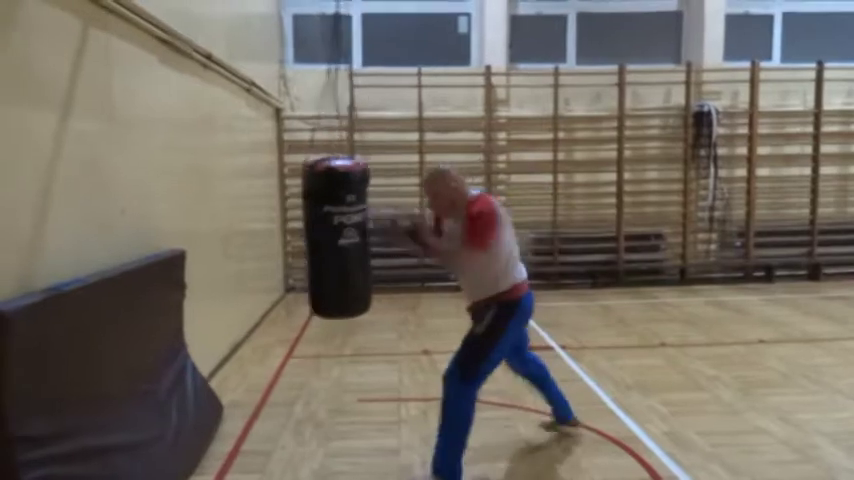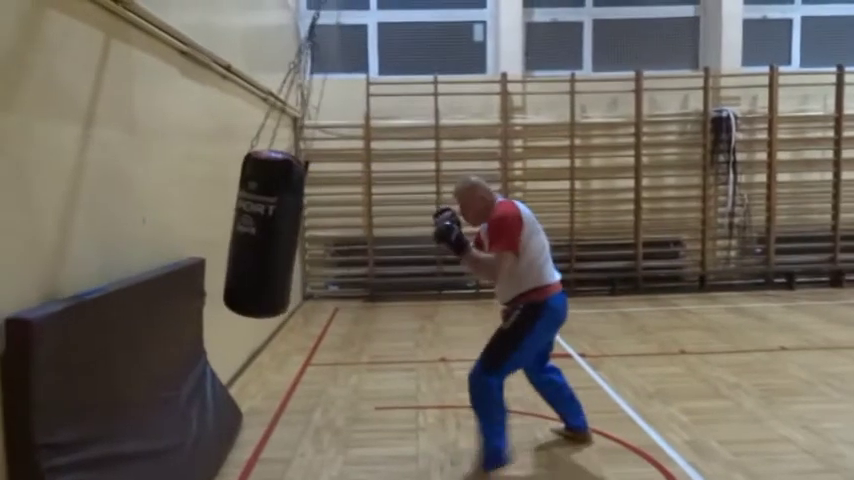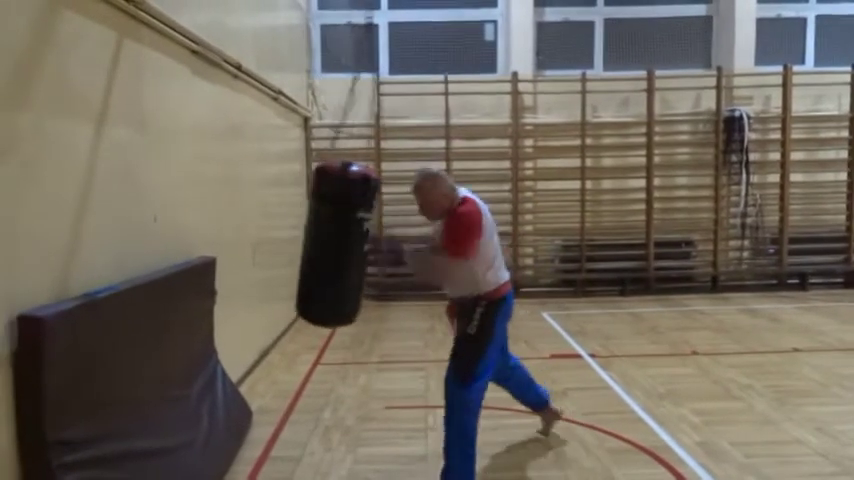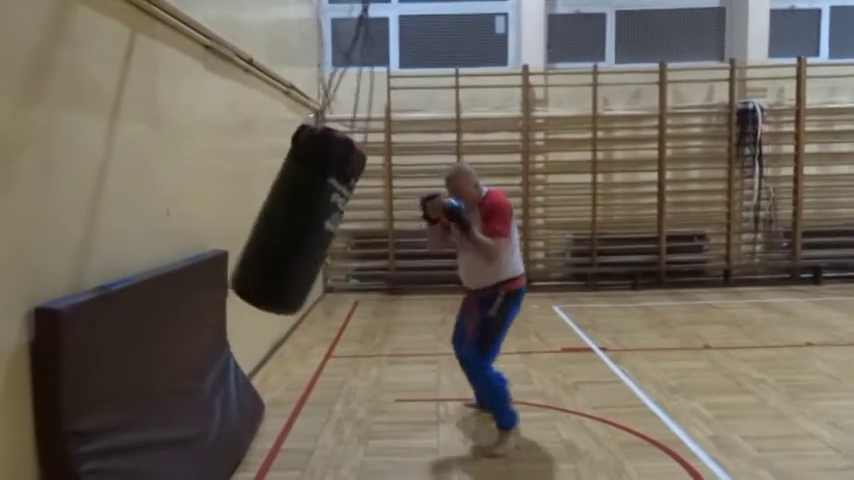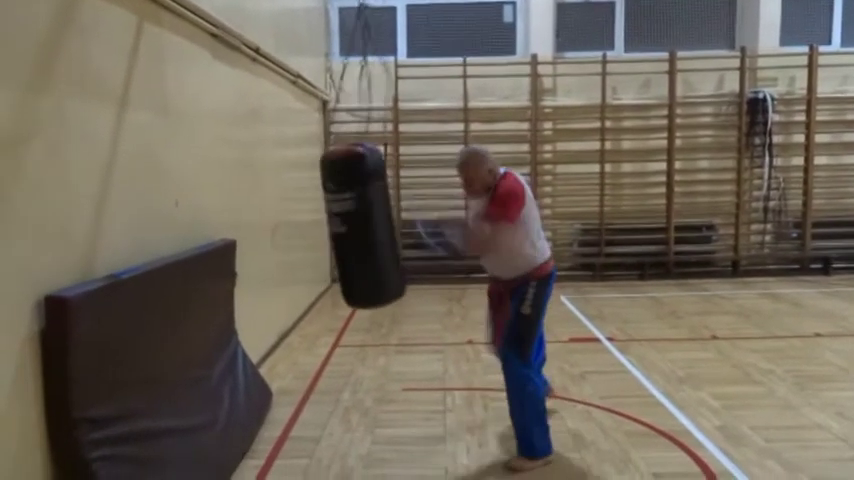
dt=0.7s
person 1, frame 1
left shoulder: (480, 211)
right shoulder: (453, 212)
left elbow: (455, 260)
right elbow: (441, 247)
left wrist: (423, 237)
right wrist: (425, 233)
left hip: (504, 305)
right hip: (510, 301)
left knee: (461, 380)
right knee: (520, 357)
right ankle: (564, 416)
person 1, frame 2
left shoulder: (505, 214)
right shoulder: (493, 222)
left elbow: (496, 272)
right elbow: (482, 267)
left wrist: (461, 246)
right wrist: (459, 242)
left hip: (536, 307)
right hip: (548, 303)
left knee: (485, 377)
right knee: (538, 366)
left ankle: (494, 458)
right ankle: (578, 428)
person 1, frame 3
left shoulder: (467, 213)
right shoulder: (448, 208)
left elbow: (443, 271)
right elbow: (436, 252)
left hip: (487, 303)
right hip: (476, 302)
left knee: (461, 385)
right knee: (498, 362)
right ankle: (544, 407)
person 1, frame 4
left shoulder: (496, 204)
right shoulder: (458, 205)
left elbow: (492, 254)
right elbow: (436, 244)
left wrist: (466, 228)
right wrist: (434, 218)
left hip: (503, 291)
right hip: (478, 292)
left knee: (477, 359)
right knee: (462, 345)
left ankle: (508, 426)
right ankle: (487, 397)
person 1, frame 5
left shoulder: (509, 189)
right shoulder: (477, 189)
left elbow: (480, 240)
right elbow: (475, 241)
left hip: (531, 281)
right hip: (504, 281)
left knee: (517, 361)
right knee: (505, 347)
left ankle: (537, 450)
right ankle: (539, 389)
